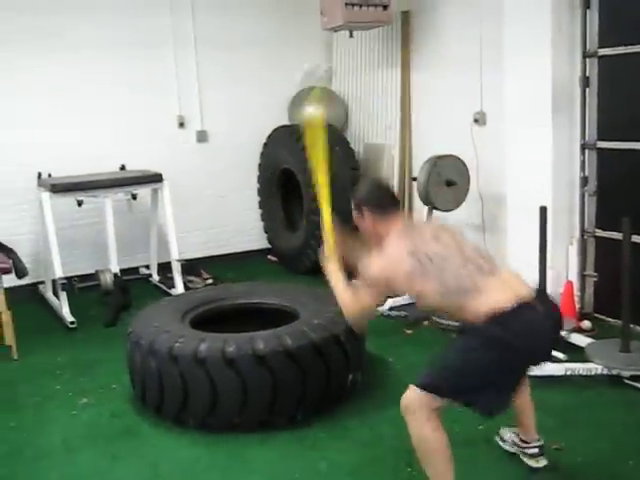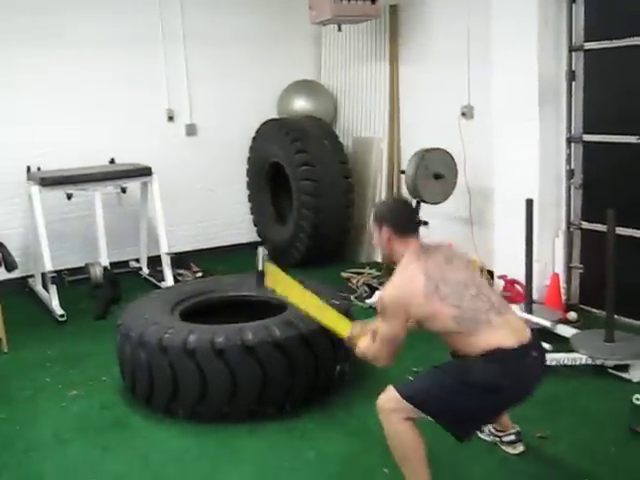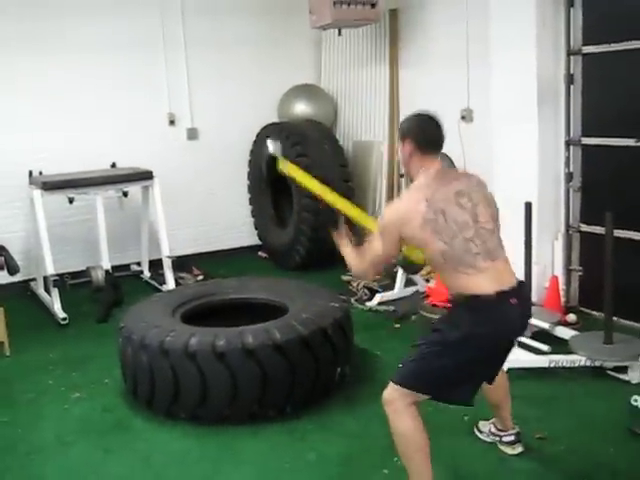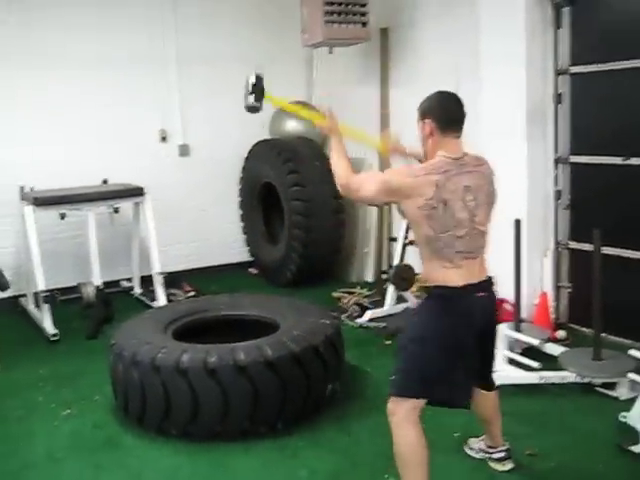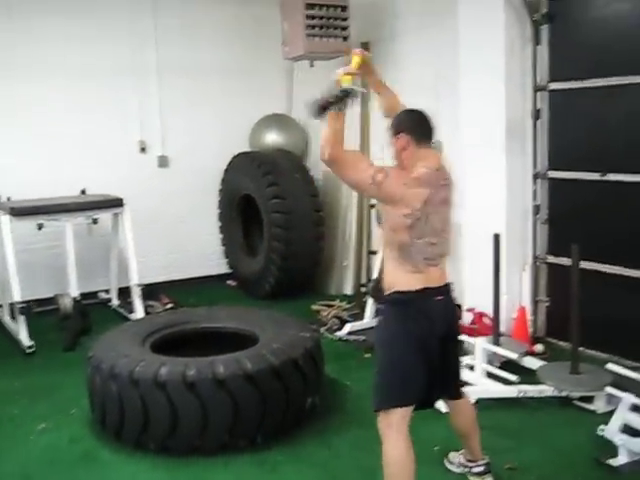
dt=0.2s
person 1, frame 1
left shoulder: (381, 266)
right shoulder: (433, 229)
left elbow: (354, 311)
left wrist: (333, 268)
right wrist: (358, 252)
left hip: (506, 331)
right hip: (541, 314)
left knee: (417, 405)
right knee: (508, 365)
right ankle: (530, 441)
person 1, frame 2
left shoulder: (397, 291)
right shoulder: (450, 255)
left elbow: (384, 358)
left wrist: (362, 344)
right wrist: (384, 328)
left hip: (500, 368)
right hip: (530, 357)
left knee: (391, 409)
right ankle: (506, 433)
person 1, frame 3
left shoulder: (401, 211)
right shoulder: (473, 184)
left elbow: (366, 271)
left wrist: (346, 247)
left hip: (479, 313)
right hip: (516, 301)
left knee: (397, 399)
right knee: (486, 362)
right ankle: (506, 432)
person 1, frame 4
left shoulder: (412, 179)
right shoulder: (482, 169)
left elbow: (347, 185)
left wrist: (334, 137)
right wrist: (404, 152)
left hip: (444, 304)
right hip: (483, 295)
left knee: (402, 410)
right knee: (479, 380)
right ankle: (496, 448)
person 1, frame 5
left shoulder: (401, 187)
right shoulder: (439, 171)
left elbow: (330, 154)
right elbow: (404, 119)
right wrist: (376, 80)
left hip: (406, 309)
right hip: (440, 300)
left knee: (393, 422)
right knee: (452, 391)
